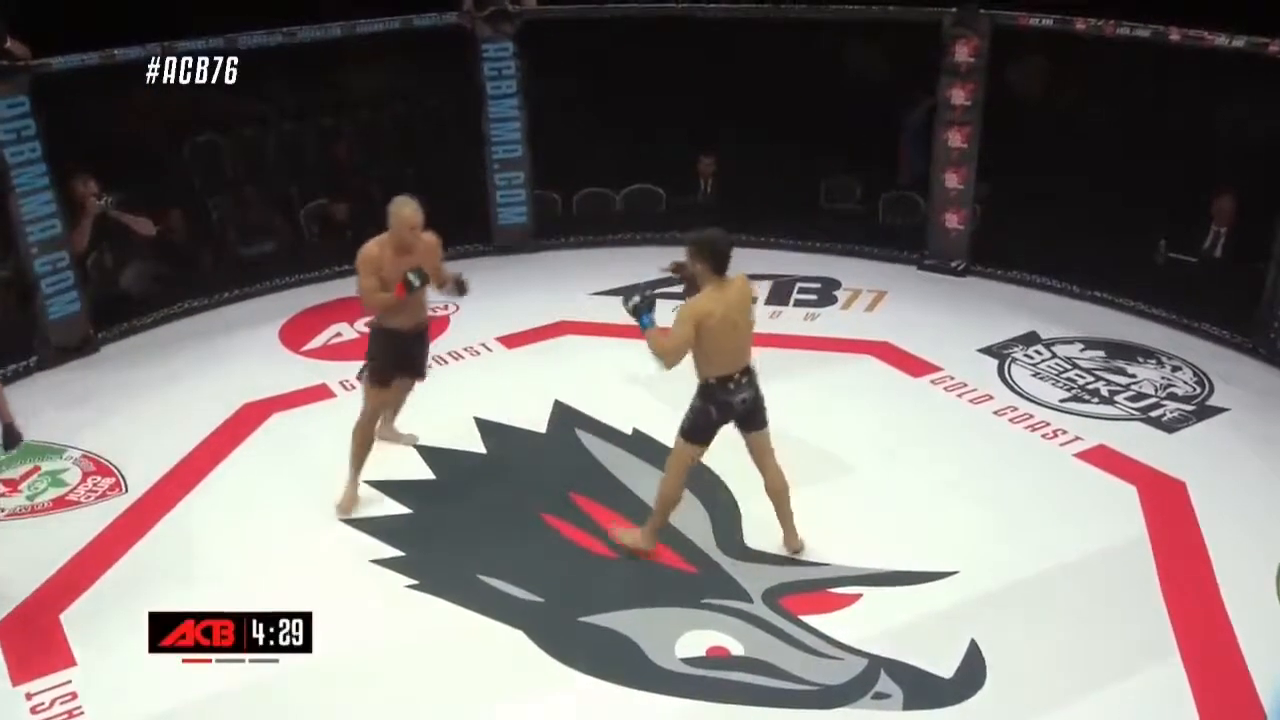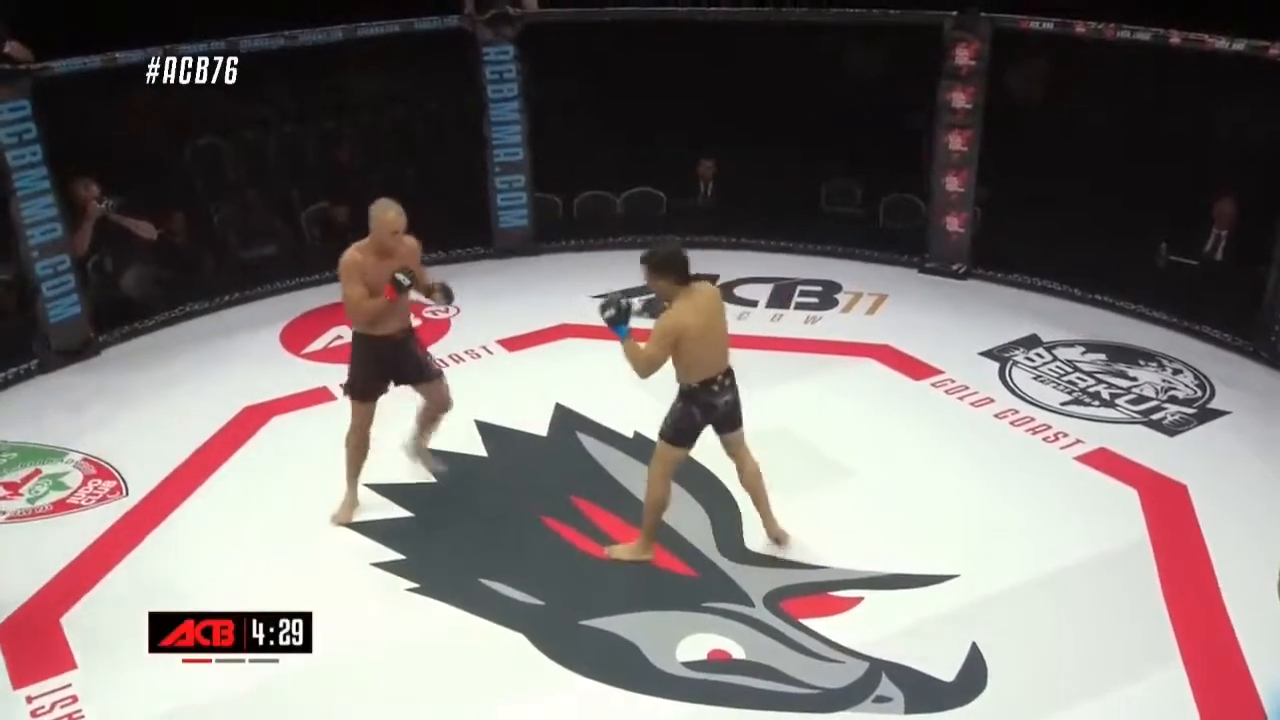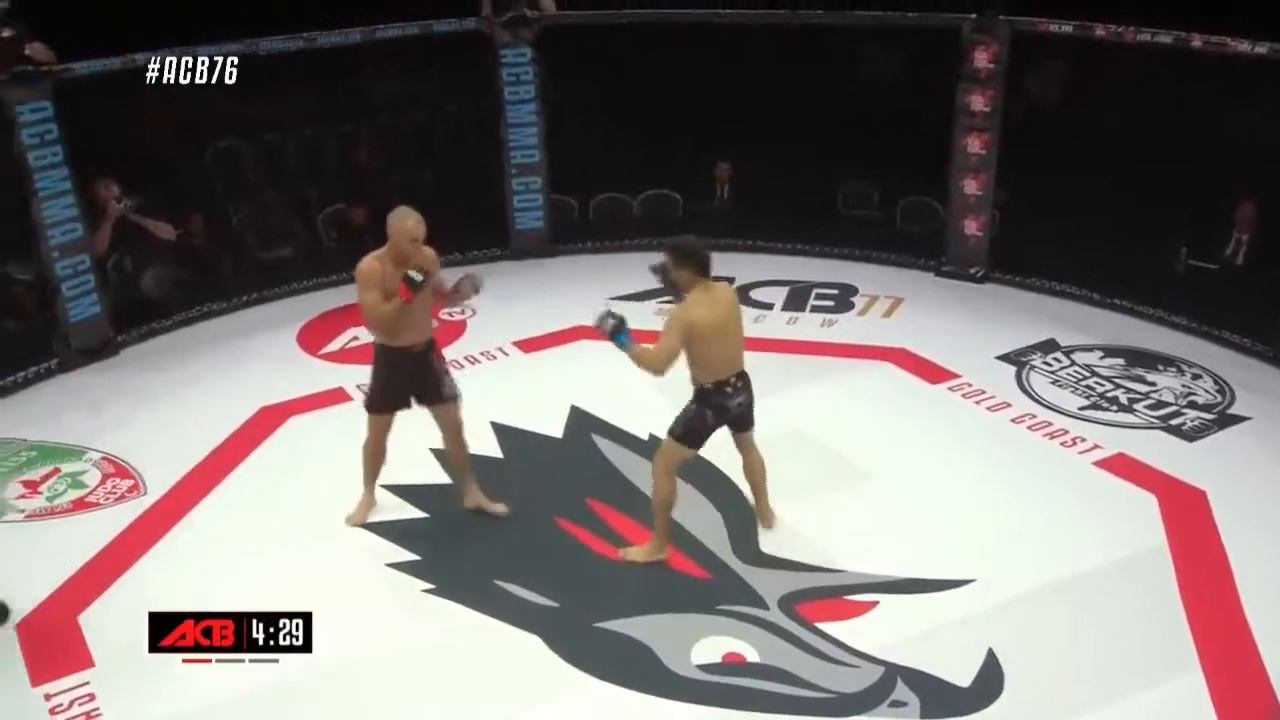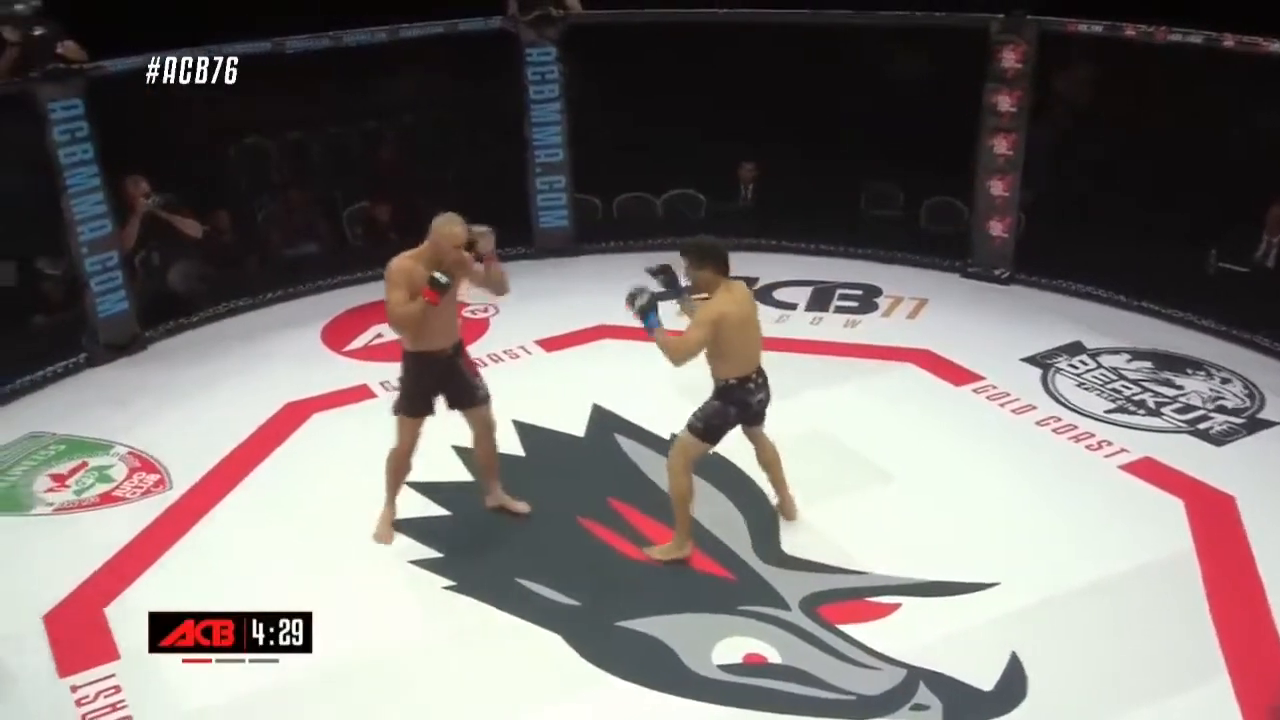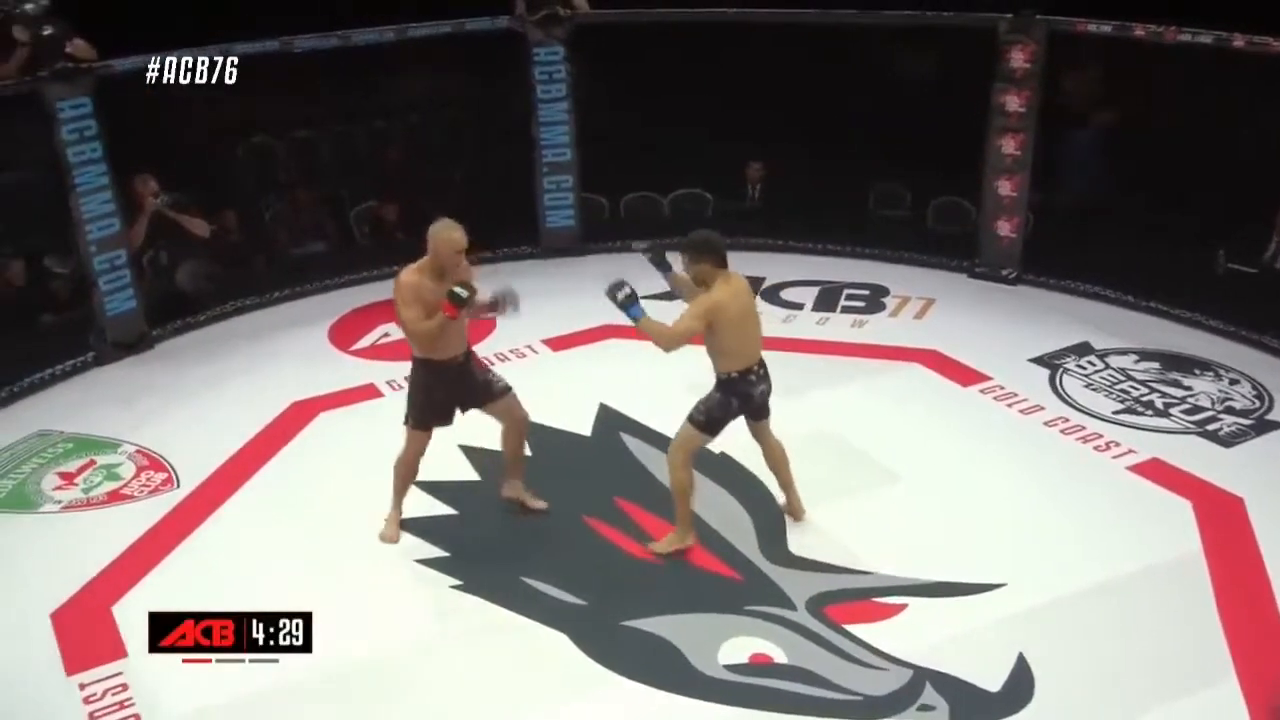
dt=0.2s
person 1, frame 1
left shoulder: (430, 242)
right shoulder: (371, 253)
left elbow: (438, 274)
right elbow: (369, 303)
left wrist: (448, 282)
right wrist: (401, 290)
left hip: (418, 332)
right hip: (386, 336)
left knee: (403, 388)
right knee: (371, 412)
left ankle: (387, 428)
right ankle: (353, 485)
person 1, frame 2
left shoulder: (409, 247)
right shoulder: (353, 260)
right elbow: (357, 314)
left wrist: (431, 289)
right wrist: (389, 291)
left hip: (404, 337)
right hip: (368, 345)
left knee: (441, 400)
right knee: (361, 424)
left ankle: (418, 443)
right ankle: (350, 494)
person 1, frame 3
left shoulder: (427, 258)
right shoulder: (370, 268)
left elbow: (441, 297)
right elbow: (375, 323)
left wrist: (460, 290)
right wrist: (404, 294)
left hip: (426, 352)
right hip: (390, 358)
left knee: (453, 425)
right knee: (377, 436)
left ankle: (471, 494)
right ankle: (368, 496)
person 1, frame 4
left shoulder: (459, 261)
right shoulder: (401, 267)
left elbow: (500, 287)
right elbow: (397, 320)
left wrist: (488, 255)
right wrist: (429, 295)
left hip: (454, 356)
right hip: (419, 363)
left knee: (485, 426)
right knee: (405, 444)
left ankle: (494, 494)
right ankle: (389, 510)
person 1, frame 5
left shoulder: (460, 268)
right shoulder: (409, 282)
right elbow: (416, 336)
left wrist: (493, 305)
right wrist: (449, 310)
left hip: (465, 360)
right hip: (429, 372)
left knee: (517, 418)
right knee: (414, 450)
left ankle: (514, 486)
right ankle: (394, 512)
person 2, frame 1
left shoulder: (694, 309)
right shoulder: (742, 287)
left elbow: (668, 358)
left wrist: (645, 321)
right wrist: (695, 282)
left hip: (713, 396)
right hip: (746, 386)
left knee: (677, 468)
right knee: (766, 461)
left ankle: (648, 536)
right ankle: (791, 535)
person 2, frame 2
left shoulder: (671, 323)
right shoulder: (710, 292)
left elbow: (645, 368)
left wrist: (621, 329)
right wrist: (665, 307)
left hip: (695, 400)
right hip: (726, 388)
left knee: (660, 472)
right knee: (740, 455)
left ankle: (643, 546)
right ankle: (772, 526)
person 2, frame 3
left shoulder: (683, 314)
right shoulder: (728, 292)
left elbow: (658, 366)
left wrist: (622, 339)
right wrist: (679, 292)
left hip: (709, 400)
right hip: (740, 389)
left knee: (664, 466)
right knee: (747, 447)
left ankle: (657, 545)
right ankle: (764, 510)
person 2, frame 4
left shoulder: (715, 312)
right shoulder: (740, 290)
left elbow: (679, 354)
left wrist: (650, 320)
right wrist: (675, 288)
left hip: (730, 396)
right hip: (757, 387)
left knee: (678, 461)
right knee: (759, 439)
left ankle: (681, 543)
right ankle: (788, 505)
person 2, frame 5
left shoulder: (712, 303)
right shoulder: (739, 281)
left elbow: (669, 341)
right elbow: (693, 290)
left wrist: (632, 309)
right wrist: (661, 265)
left hip: (731, 389)
right hip: (758, 378)
left knee: (678, 455)
right knee: (765, 437)
left ankle: (682, 534)
right ankle: (793, 503)
